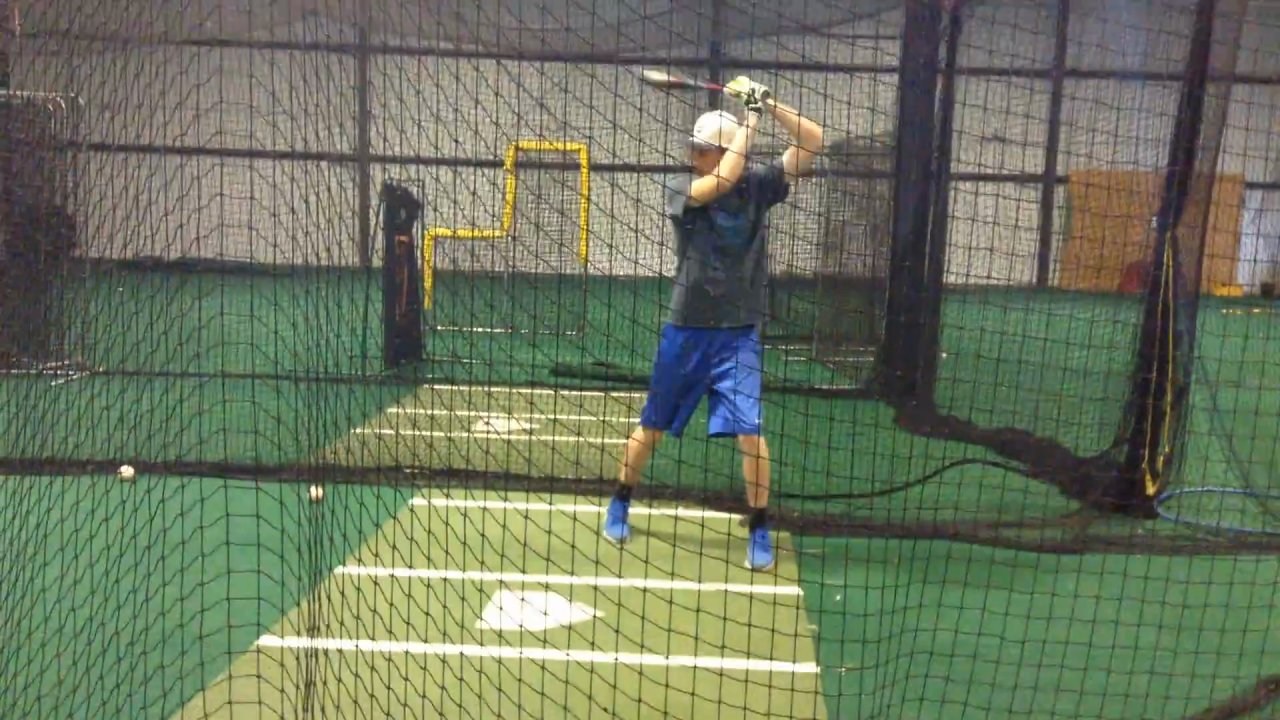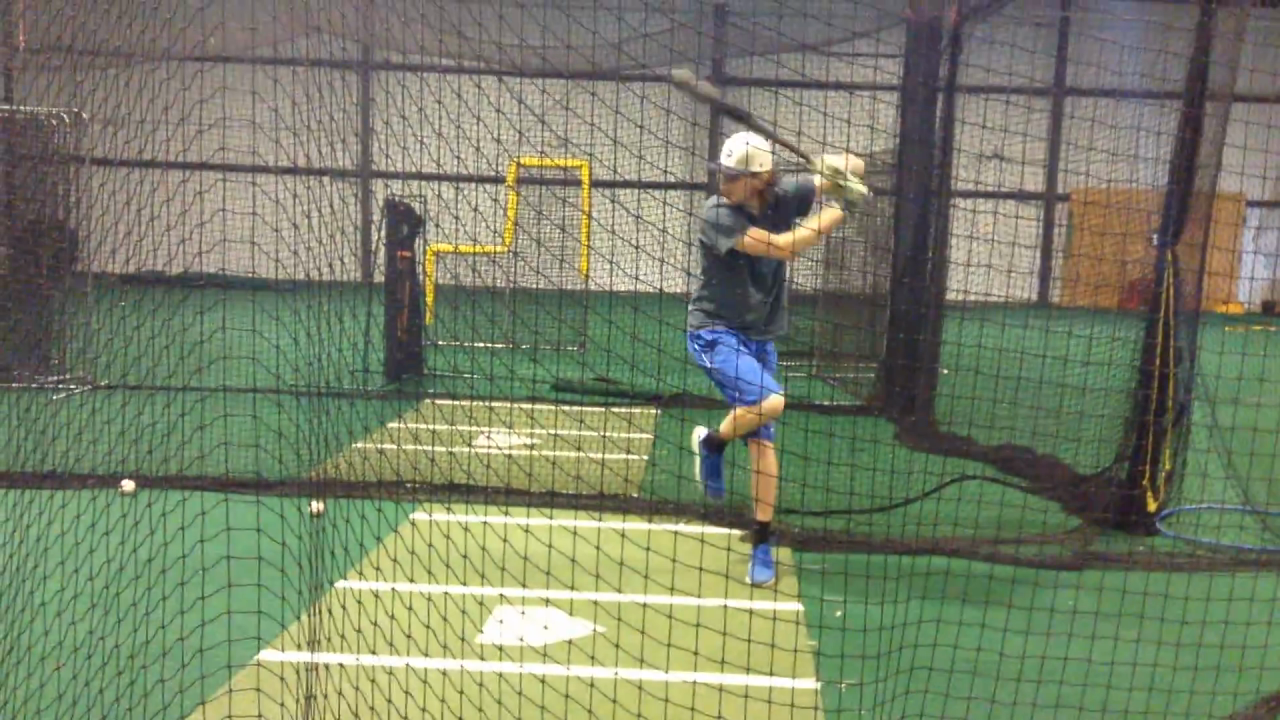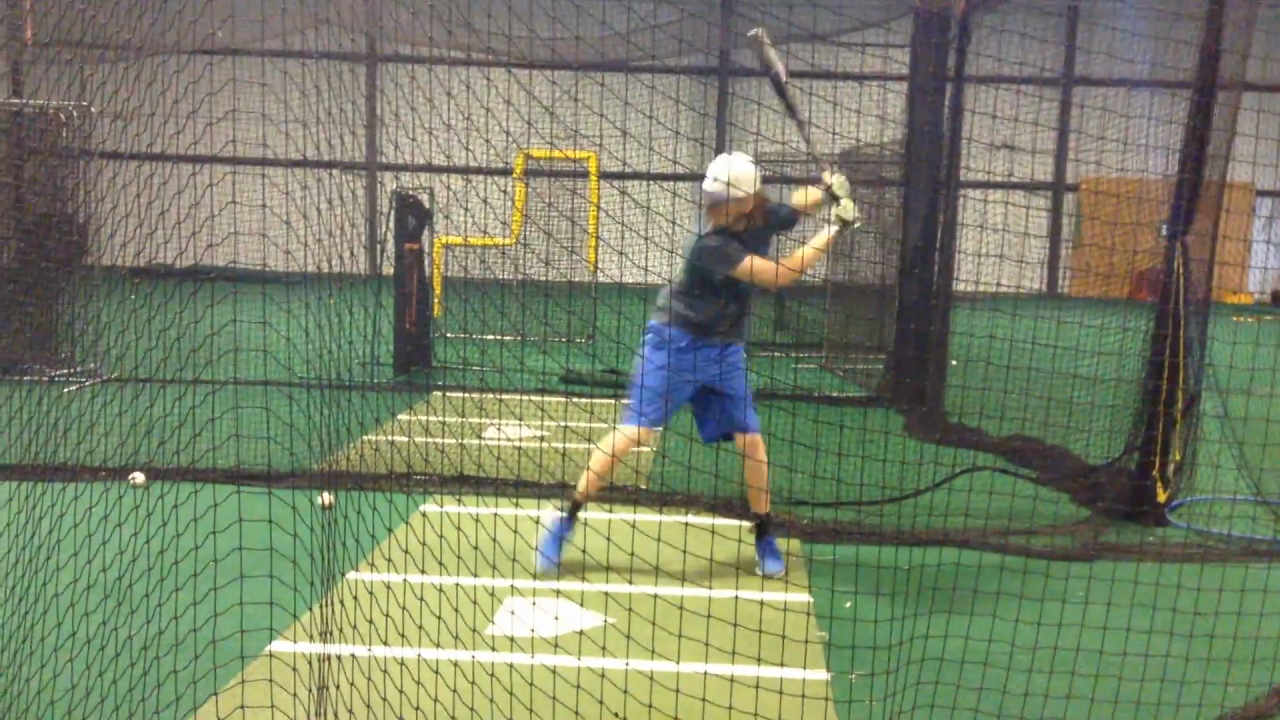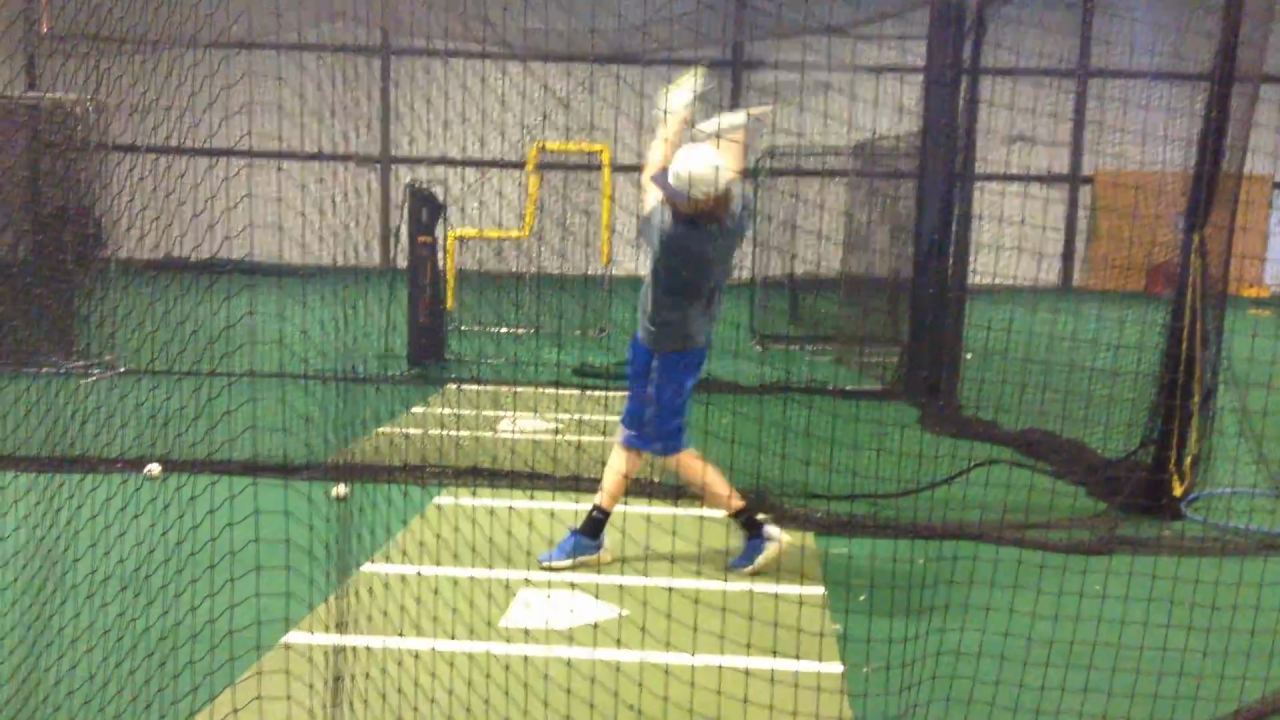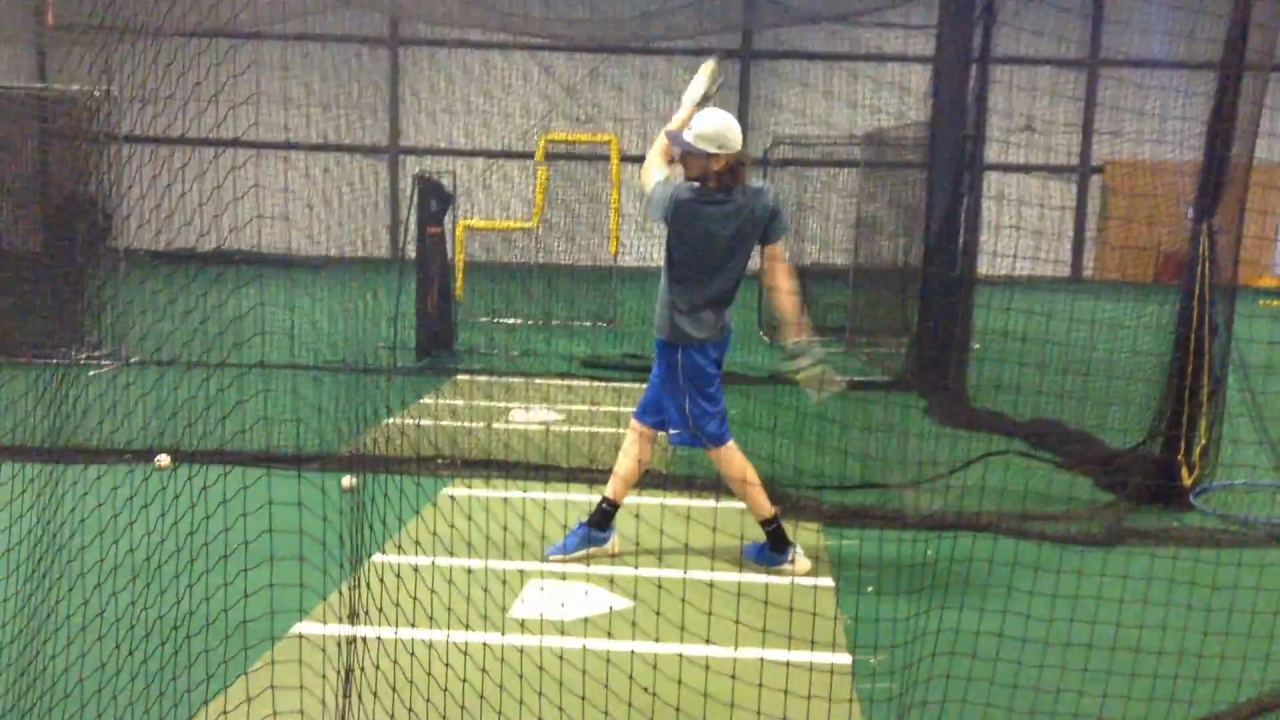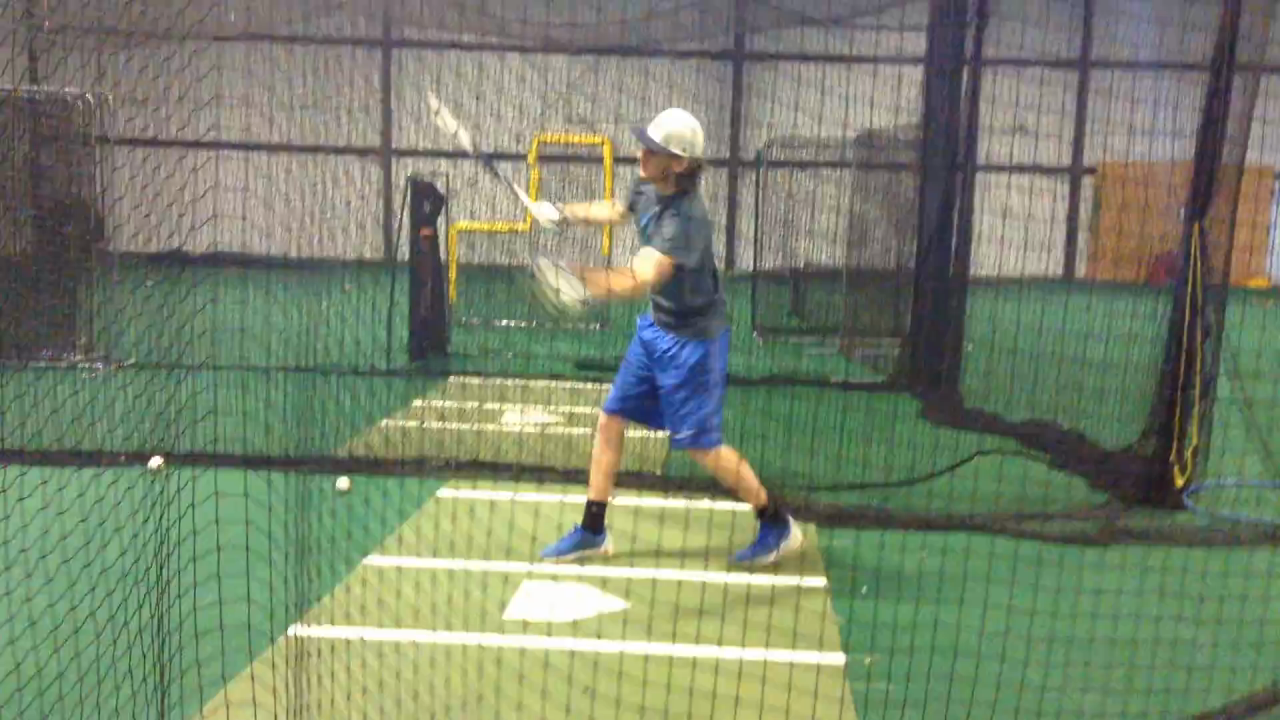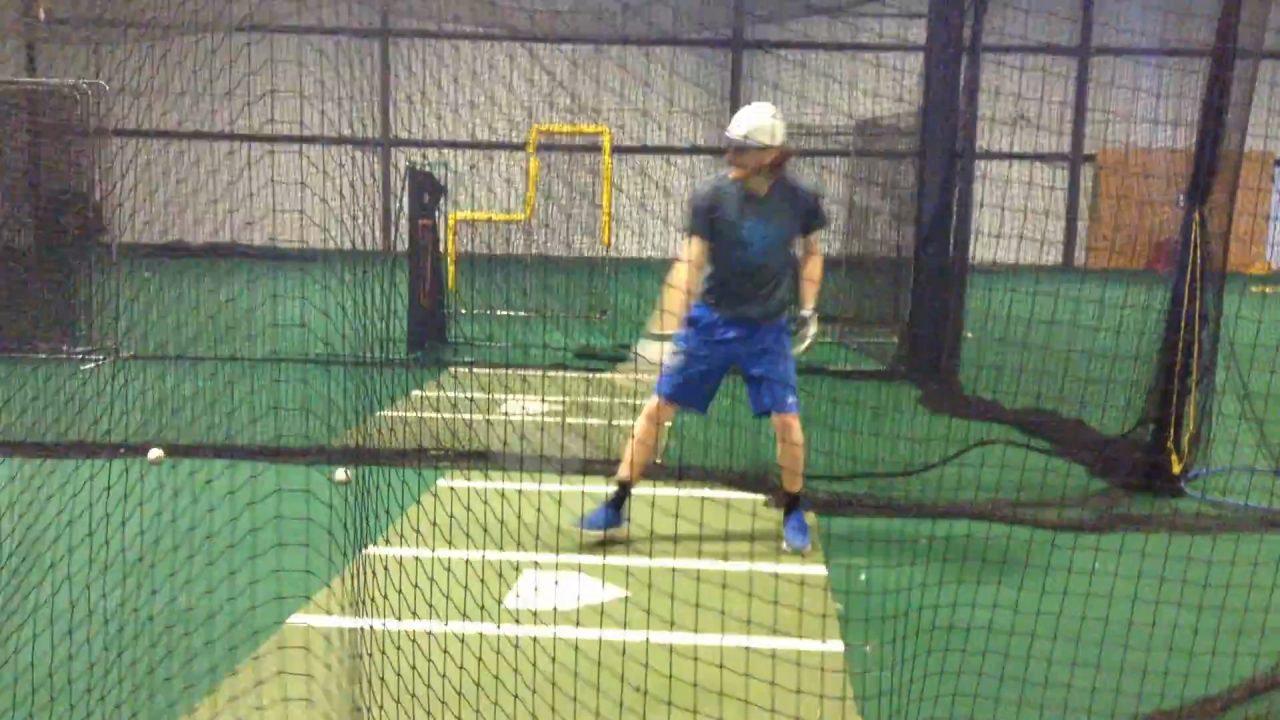
dt=0.5s
person 1, frame 1
left shoulder: (759, 184)
right shoulder: (680, 190)
left elbow: (812, 141)
right elbow: (724, 182)
left wrist: (765, 102)
right wrist: (750, 115)
left hip: (739, 334)
right hip: (687, 331)
left knee: (751, 433)
right knee: (653, 426)
left ankle: (759, 530)
right ankle: (620, 501)
person 1, frame 2
left shoulder: (783, 197)
right shoulder: (715, 216)
left elbow: (855, 168)
right elbow: (785, 248)
left wrist: (841, 170)
right wrist: (839, 207)
left hip: (759, 338)
right hip: (714, 332)
left knee: (763, 441)
right knee: (770, 402)
left ankle: (762, 545)
right ankle: (712, 441)
person 1, frame 3
left shoulder: (766, 214)
right shoulder: (709, 241)
left elbow: (802, 203)
right elbow: (782, 275)
left wrist: (829, 193)
right wrist: (833, 228)
left hip: (723, 347)
right hip: (674, 339)
left knee: (751, 439)
right knee: (635, 432)
left ankle: (764, 538)
right ankle: (567, 517)
person 1, frame 4
left shoulder: (673, 236)
right shoulder: (733, 210)
left elbow: (651, 173)
right elbow: (731, 163)
left wrist: (675, 113)
right wrist: (727, 128)
left hip: (667, 347)
right hip: (688, 338)
left knee: (670, 447)
right knee: (633, 436)
left ankle: (757, 530)
right ankle: (589, 538)
person 1, frame 5
left shoulder: (684, 203)
right shoulder: (764, 201)
left elbow: (652, 169)
right elbow: (779, 276)
left wrist: (685, 109)
right wrist: (799, 338)
left hip: (687, 337)
right hip: (704, 332)
left knee: (714, 440)
right knee: (646, 424)
left ankle: (782, 544)
right ankle: (599, 529)
person 1, frame 6
left shoulder: (684, 218)
right shoulder: (651, 190)
left elbow: (640, 280)
right elbow: (617, 209)
left wrist: (585, 283)
right wrist: (562, 212)
left hip: (693, 338)
right hip: (656, 327)
left knee: (702, 445)
right knee: (610, 419)
left ankle: (776, 524)
right ankle: (593, 530)
person 1, frame 7
left shoulder: (799, 197)
right shoulder: (710, 195)
left elbow: (810, 250)
right elbow: (688, 267)
left wrist: (808, 307)
left hip: (767, 325)
right hip: (712, 318)
left knee: (785, 420)
right knee: (656, 407)
left ankle: (793, 513)
right ankle: (615, 507)
